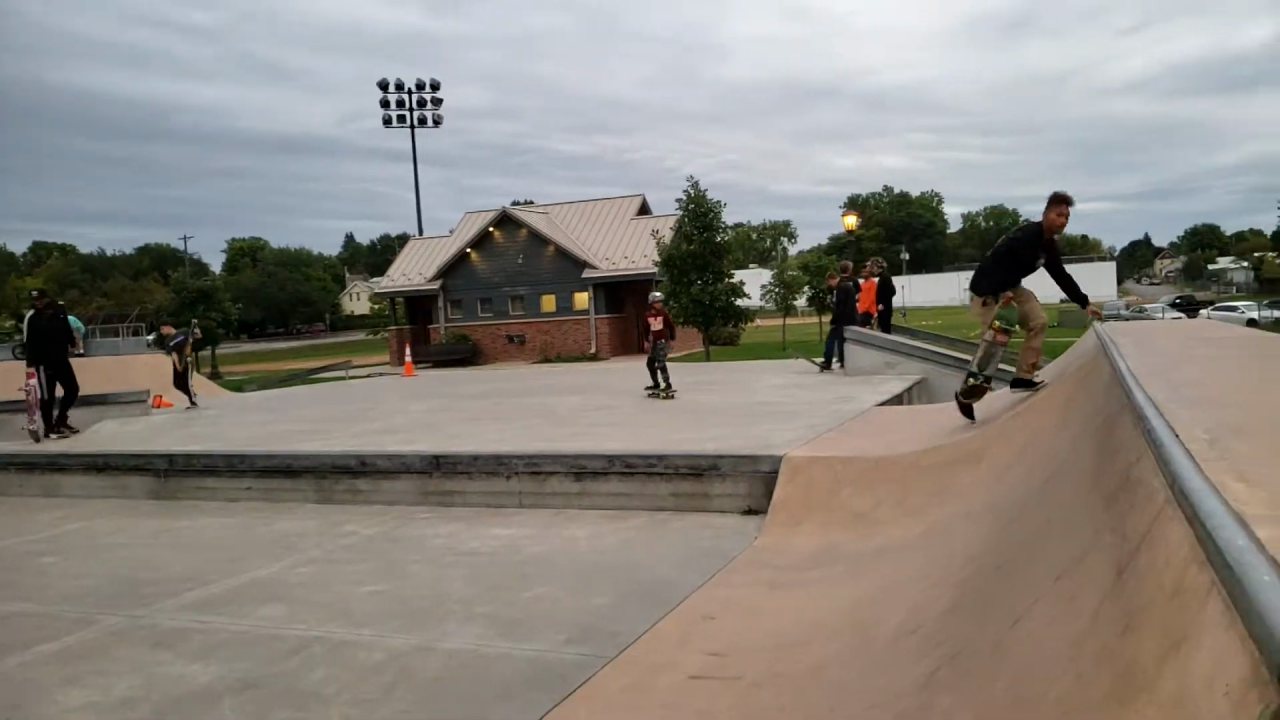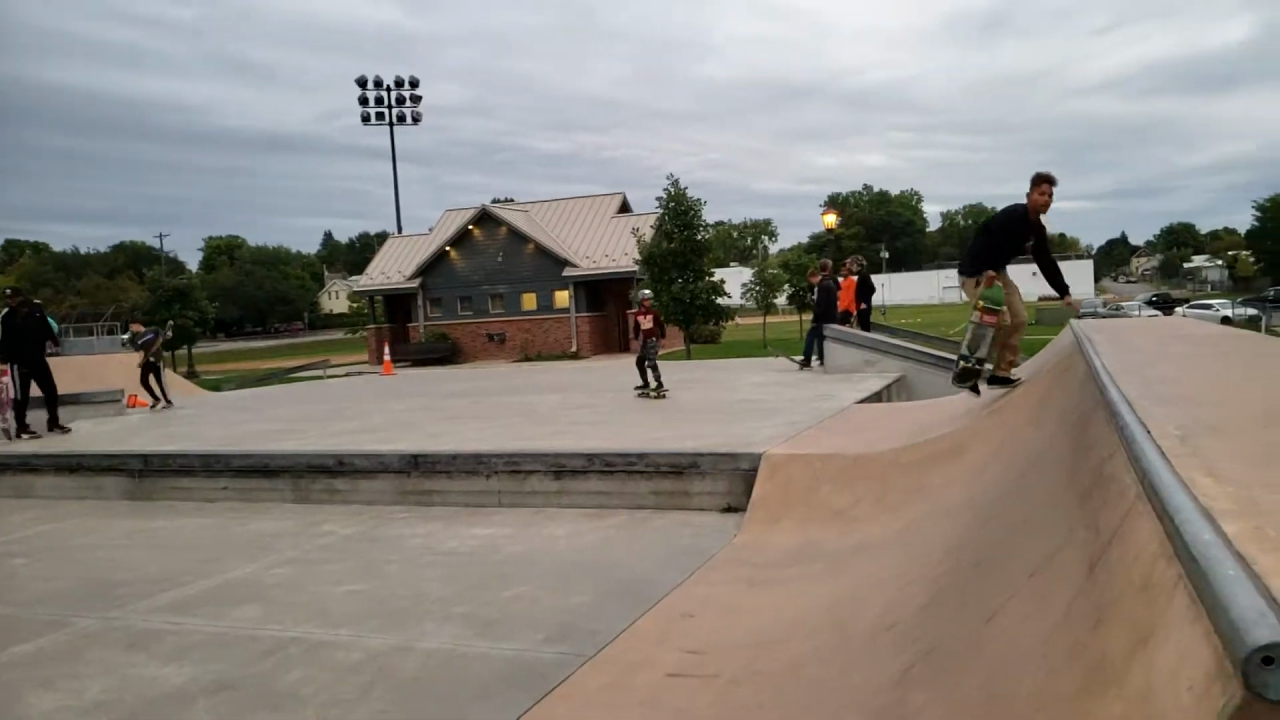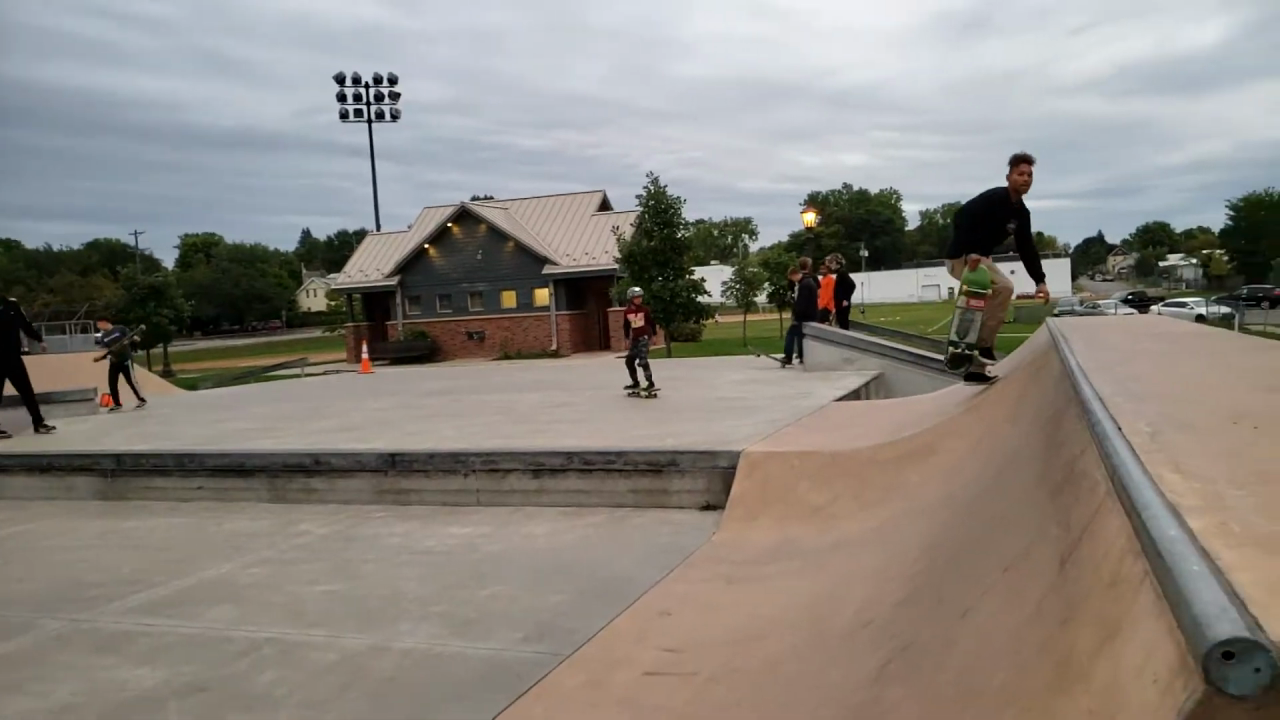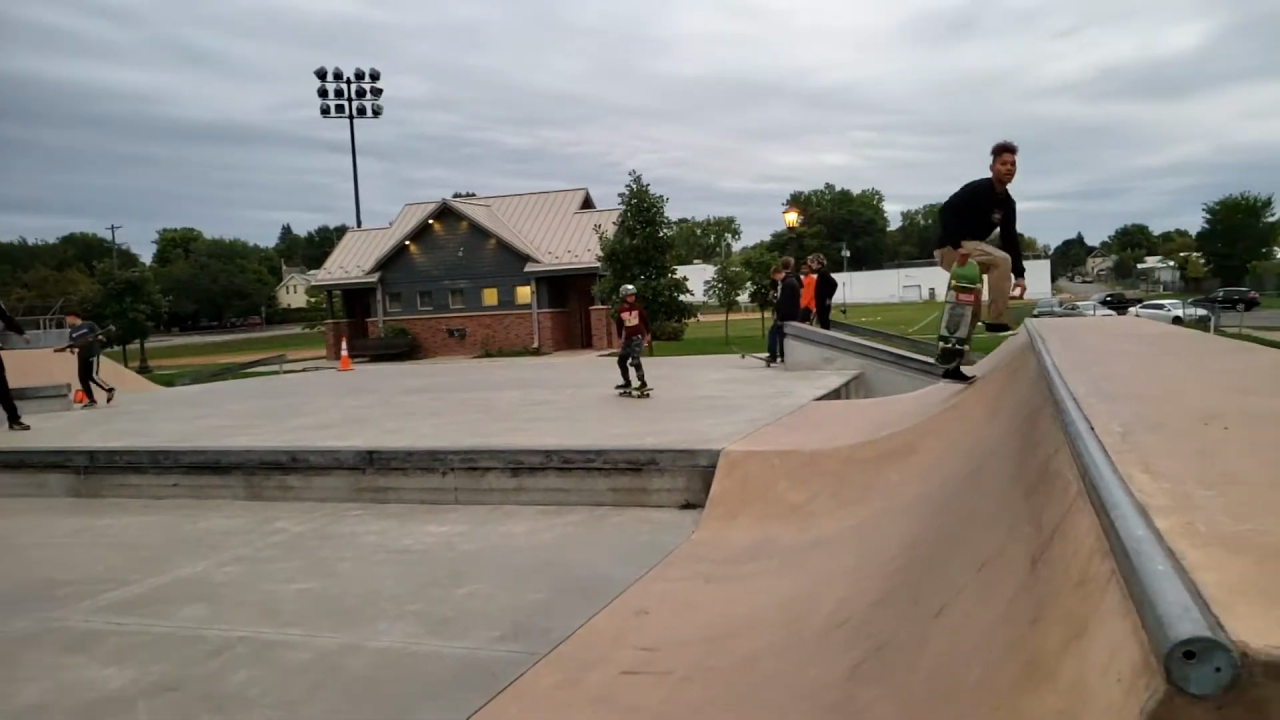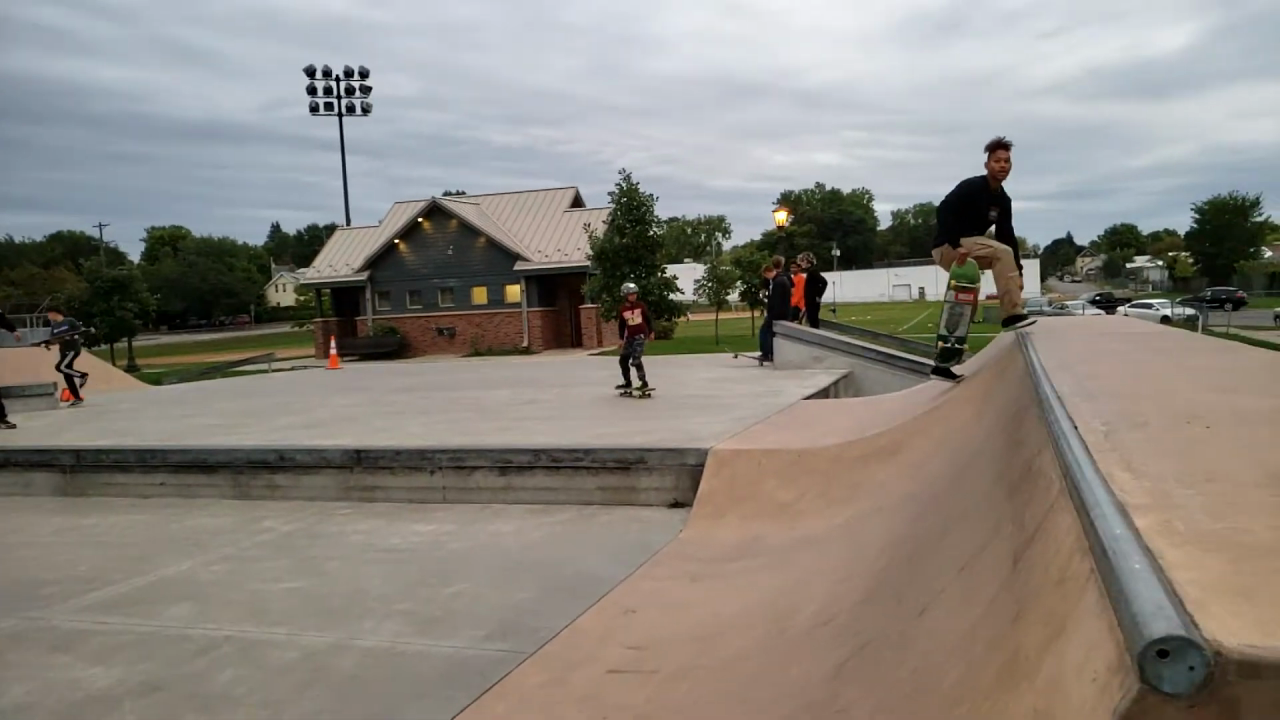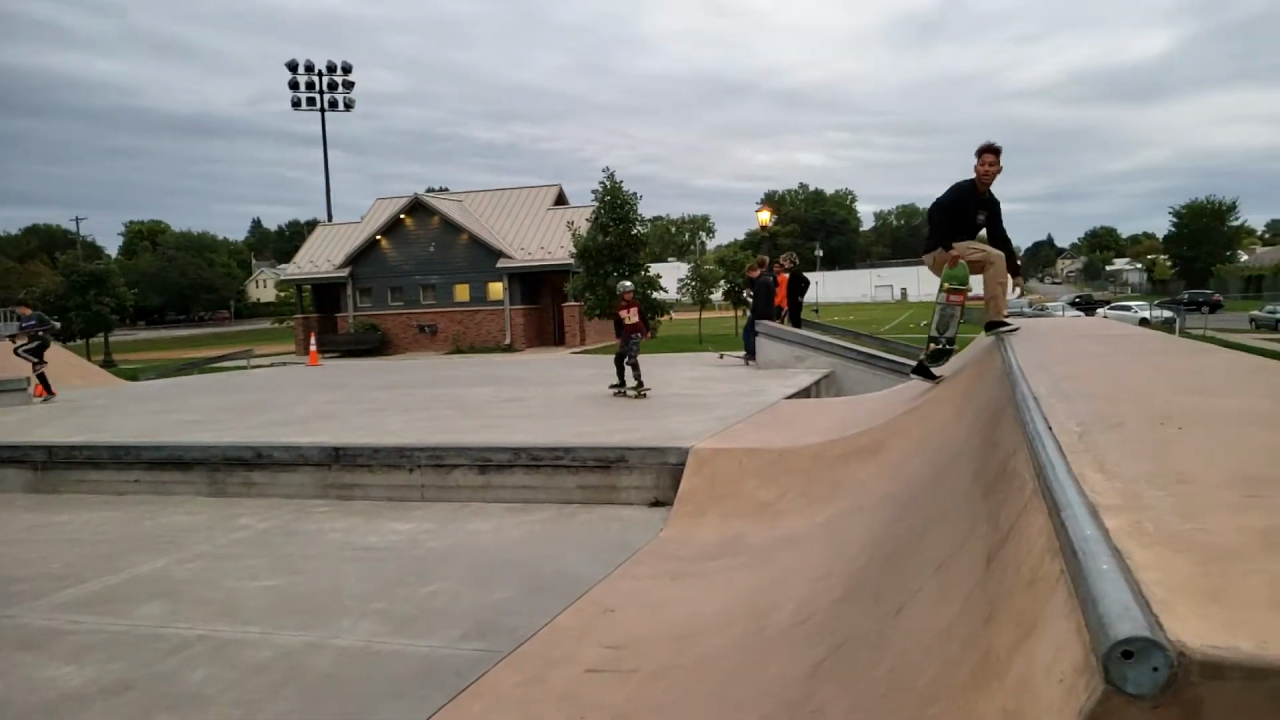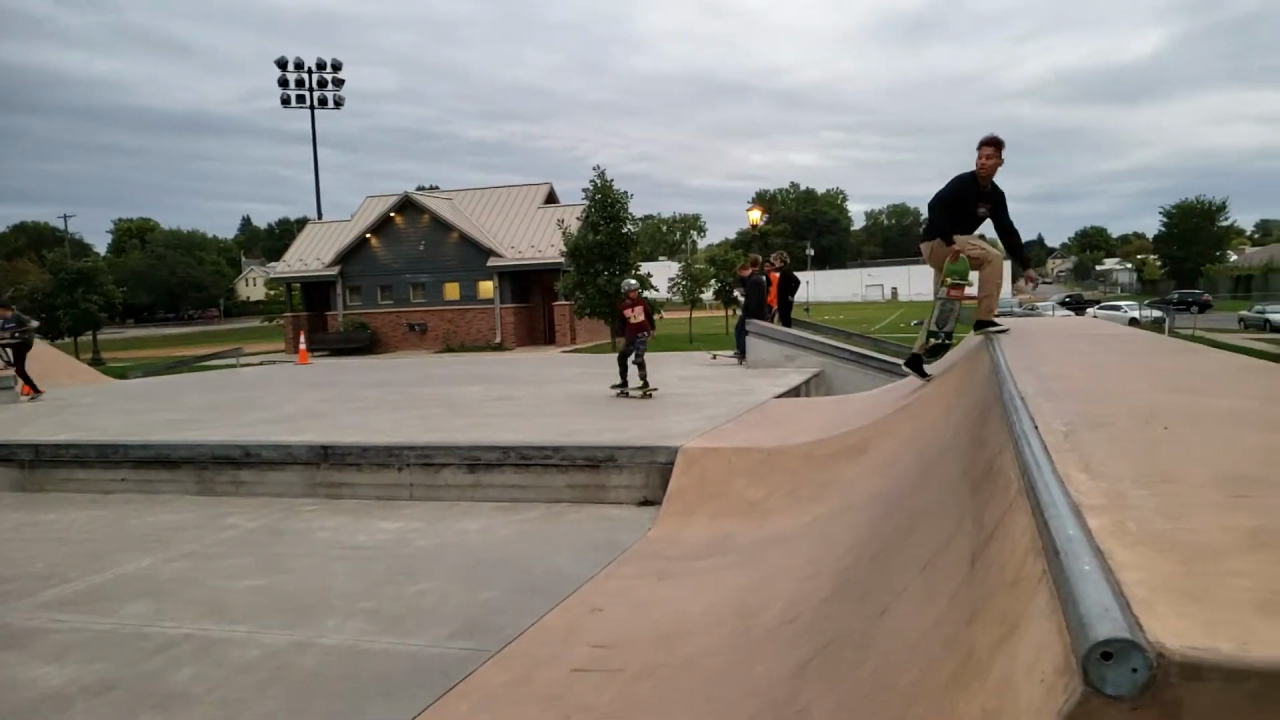
dt=0.1s
person 1, frame 1
left shoulder: (1050, 246)
right shoulder: (1027, 234)
left elbow: (1062, 278)
right elbow: (1000, 256)
left wrist: (1085, 304)
right wrist: (1004, 291)
left hip: (1010, 287)
right hip: (988, 290)
left knee: (1038, 323)
left ankle: (1023, 377)
person 1, frame 2
left shoulder: (1038, 230)
right shoulder: (1013, 215)
left elbow: (1047, 263)
right elbow: (982, 235)
left wrist: (1064, 293)
right wrist: (985, 270)
left hip: (996, 272)
right hip: (975, 273)
left knee: (1018, 319)
right knee: (1000, 321)
left ankle: (999, 373)
person 1, frame 3
left shoulder: (1022, 213)
right shoulder: (992, 198)
left elbow: (1027, 249)
right elbow: (961, 217)
left wrist: (1040, 281)
right wrist: (969, 252)
left hip: (981, 258)
right hip: (961, 257)
left knee: (997, 307)
right knee: (1004, 287)
left ankle: (973, 369)
right ankle: (984, 344)
person 1, frame 4
left shoulder: (1007, 203)
right shoulder: (976, 189)
left elbow: (1011, 240)
right elbow: (947, 212)
left wrist: (1019, 275)
right wrist: (956, 246)
left hip: (968, 250)
right hip: (950, 249)
right knee: (1001, 260)
left ankle: (952, 366)
right ankle: (996, 321)
person 1, frame 5
left shoulder: (1003, 202)
right shoulder: (971, 187)
left elbow: (1006, 237)
right elbow: (943, 211)
left wrist: (1017, 273)
right wrist: (956, 247)
left hip: (965, 246)
right hip: (947, 246)
right knee: (1003, 254)
right ankle: (1011, 315)
person 1, frame 6
left shoulder: (992, 204)
right shoulder: (962, 191)
left elbow: (1002, 239)
right elbow: (934, 214)
left wrist: (1015, 274)
right wrist: (947, 248)
right hip: (938, 251)
right knee: (995, 259)
right ankle: (994, 320)
person 1, frame 7
left shoulder: (995, 195)
right shoulder: (963, 183)
left elbow: (1007, 231)
right elbow: (935, 207)
left wrist: (1024, 265)
right wrist: (949, 242)
left hip: (947, 245)
right hip: (937, 241)
right knee: (991, 257)
left ankle: (917, 356)
right ankle: (984, 319)
